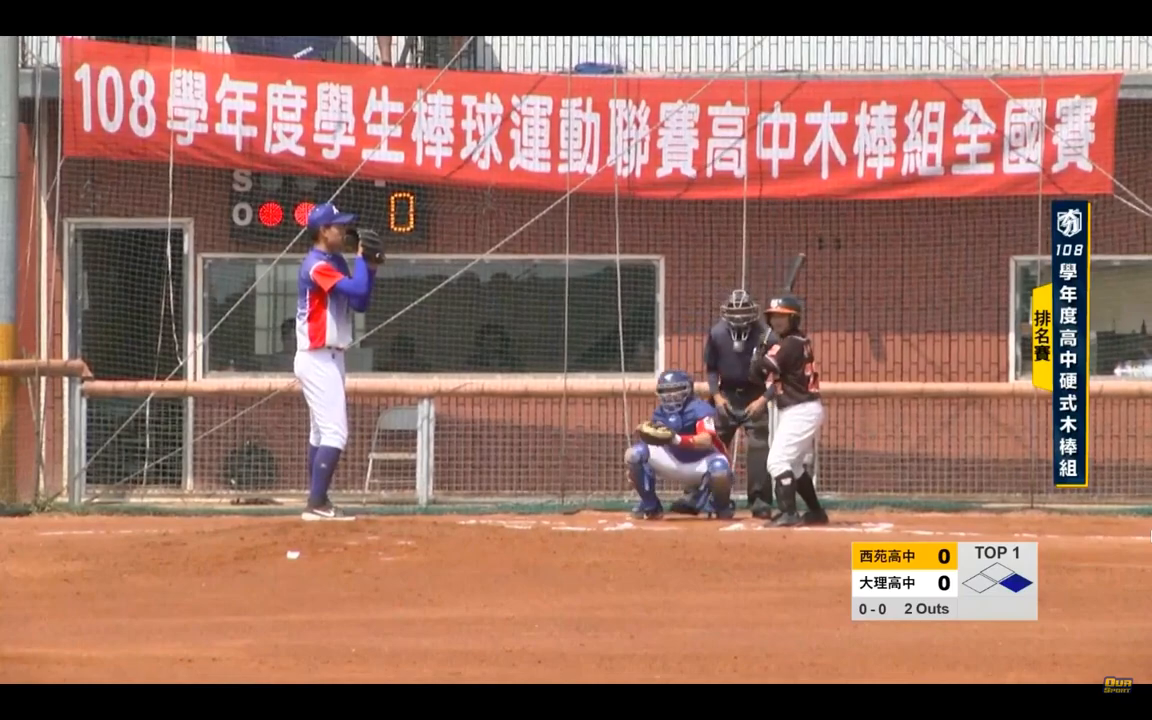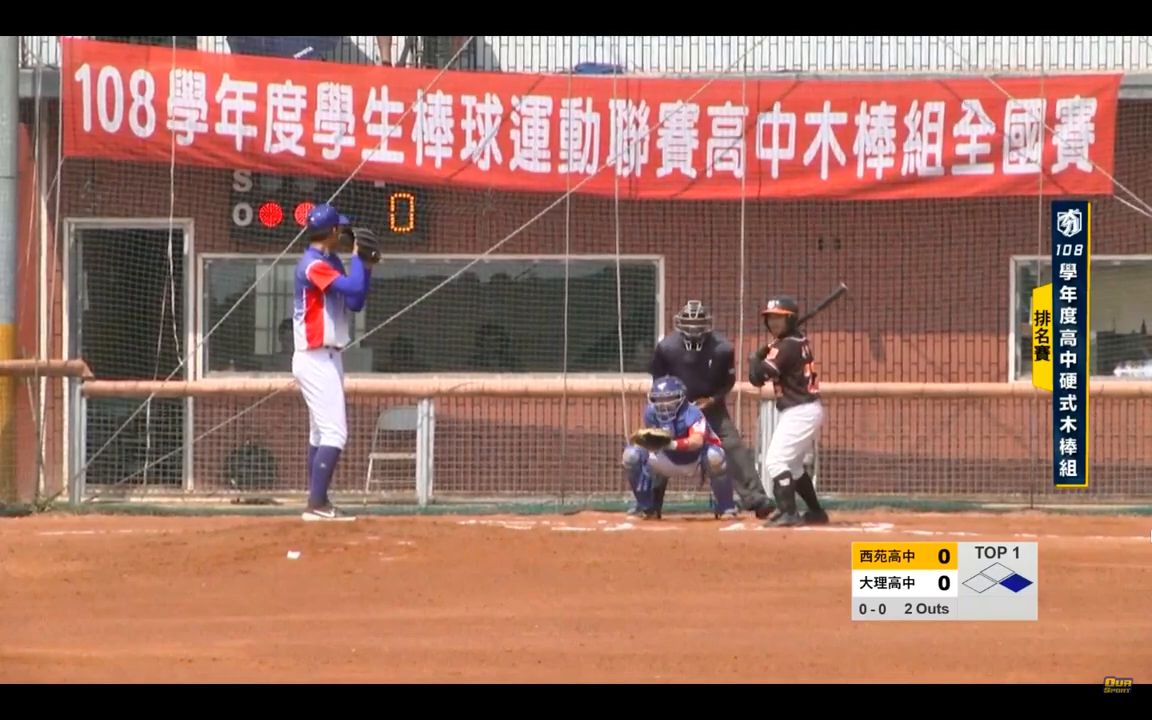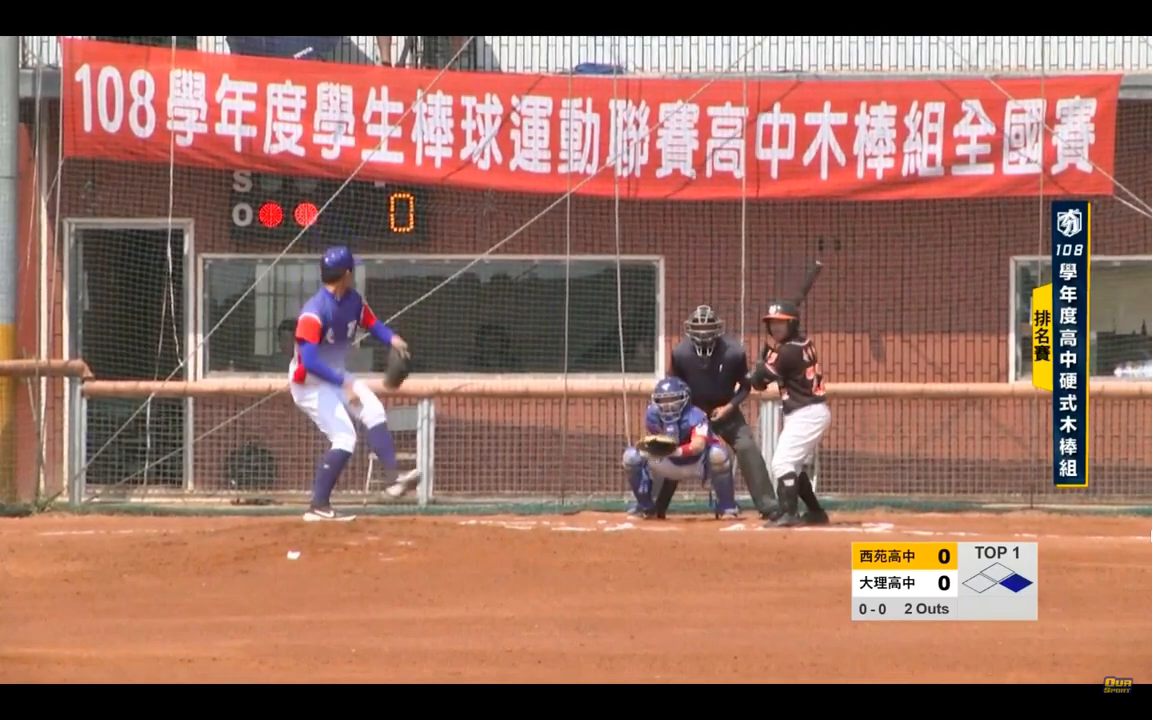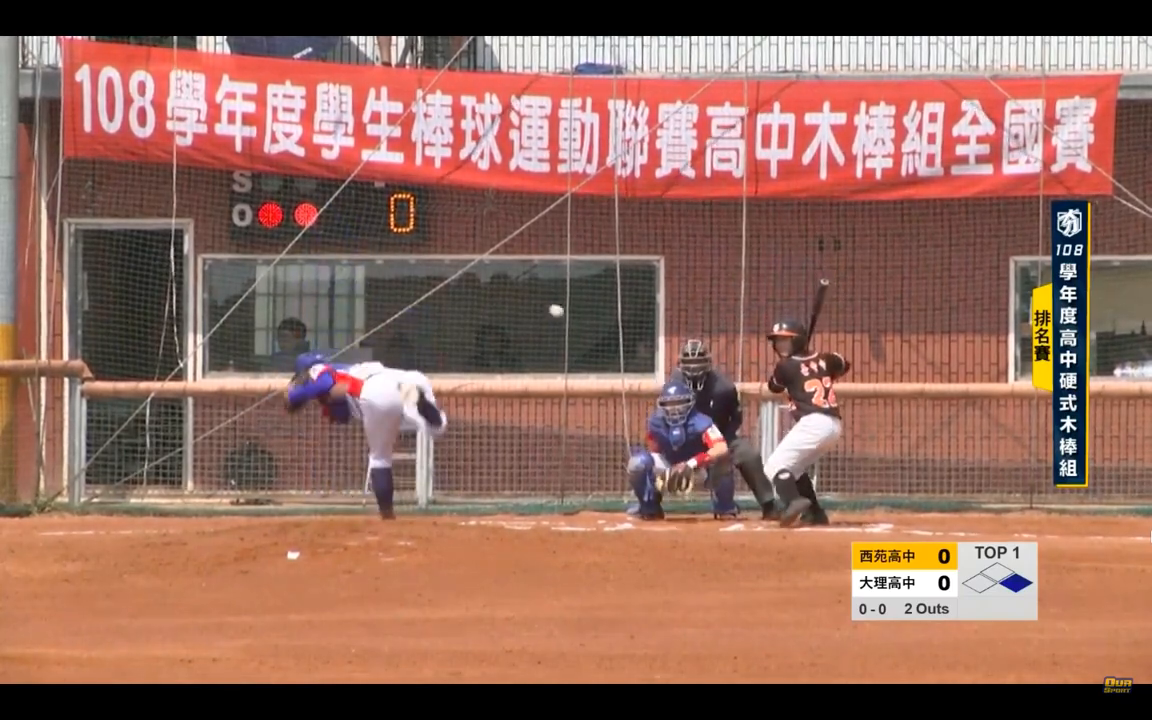
dt=0.7s
person 1, frame 1
left shoulder: (337, 263)
right shoulder: (317, 265)
left elbow: (360, 304)
right elbow: (358, 290)
left wrist: (371, 267)
right wrist: (361, 257)
left hip: (330, 358)
right hip: (318, 360)
left knee: (321, 433)
right knee: (334, 433)
left ankle: (318, 502)
right ankle: (316, 505)
person 1, frame 2
left shoulder: (331, 262)
right shoulder: (313, 264)
left elbow: (356, 303)
right elbow: (354, 288)
left wrist: (366, 267)
right wrist: (357, 257)
left hip: (327, 358)
right hip: (316, 360)
left knee: (321, 433)
right knee: (334, 433)
left ankle: (319, 502)
right ankle: (316, 505)
person 1, frame 3
left shoulder: (352, 300)
right shoulder: (314, 311)
left elbow: (374, 325)
right elbow: (307, 359)
left wrist: (393, 339)
right wrist: (345, 384)
left hip: (338, 379)
right hip: (310, 386)
left knee: (373, 412)
right knee: (345, 438)
left ankle: (395, 475)
right ankle: (318, 507)
person 1, frame 4
left shoulder: (318, 369)
left elbow: (326, 383)
left wrist: (294, 394)
left hip: (377, 393)
right hip: (407, 381)
left knee: (379, 457)
right knee: (436, 426)
left ankle: (386, 514)
right ankle: (417, 398)
person 2, frame 1
left shoulder: (788, 344)
right shoulder: (800, 340)
left elbow: (758, 372)
right elbow: (781, 368)
left wrist: (760, 353)
right wrist: (768, 353)
left hip: (799, 412)
right hip: (806, 410)
left knee: (778, 461)
right knee: (794, 464)
left ankle: (788, 514)
right ankle: (816, 512)
person 2, frame 2
left shoulder: (786, 346)
right shoulder: (800, 341)
left elbow: (757, 377)
left wrist: (757, 358)
right wrist: (768, 357)
left hip: (798, 412)
right hip: (808, 410)
left knee: (775, 461)
right knee: (793, 465)
left ankle: (788, 513)
right ankle: (816, 512)
person 2, frame 3
left shoulder: (785, 351)
right shoulder: (805, 344)
left elbow: (758, 381)
left wrist: (765, 359)
left hip: (806, 414)
right hip: (815, 413)
left knee: (782, 463)
right knee: (792, 465)
left ankle: (788, 514)
right ankle: (816, 512)
person 2, frame 4
left shoulder: (786, 365)
right shoulder: (824, 359)
left elbow: (774, 386)
right elbow: (844, 365)
left hip: (815, 423)
right hip: (833, 425)
left knee: (775, 464)
right knee: (794, 468)
left ankle: (794, 502)
right ankle: (815, 512)
person 3, frame 1
left shoulder: (767, 336)
right shoulder: (717, 334)
right elbow: (711, 369)
left wrist: (763, 400)
right wrist: (717, 395)
left hip: (755, 397)
right hip: (726, 396)
left knee: (759, 447)
left ankle: (759, 501)
right ankle: (697, 499)
person 3, frame 2
left shoulder: (722, 348)
right shoulder: (667, 346)
left elbow: (729, 381)
right elbow: (657, 375)
left wrist: (711, 400)
left hip: (711, 404)
left knee: (734, 448)
left ankle: (756, 499)
person 3, frame 3
left shoulder: (734, 351)
right shoulder: (681, 352)
left elbow: (745, 386)
left wrist: (730, 407)
left hip: (726, 411)
left knee: (748, 450)
left ankle: (768, 506)
person 3, frame 4
left shoulder: (724, 386)
left elbow: (737, 418)
left wrist: (722, 440)
left hip: (720, 435)
left knee: (751, 456)
left ankle: (769, 506)
person 4, frame 1
left shoulder: (700, 409)
right shoulder: (659, 412)
left elbow: (705, 441)
right elbow: (655, 442)
left wrist: (677, 439)
left hip: (704, 461)
right hip: (675, 461)
left knee: (720, 470)
right knee: (634, 454)
left ankle: (721, 507)
right ankle: (650, 508)
person 4, frame 2
left shoulder: (692, 414)
right shoulder: (651, 413)
left elbow: (697, 442)
left wrist: (672, 444)
left hip: (698, 458)
right hip: (670, 459)
left knee: (714, 456)
right knee: (631, 455)
right ankle: (646, 508)
person 4, frame 3
left shoulder: (695, 416)
right shoulder: (652, 415)
left elbow: (698, 445)
left wrist: (677, 451)
left hip: (698, 464)
right hip: (669, 464)
left knee: (718, 454)
right knee: (631, 456)
left ankle: (726, 507)
right ankle: (646, 508)
person 4, frame 4
left shoulder: (700, 422)
right shoulder: (656, 422)
left elbow: (722, 449)
right elbow: (654, 451)
left wrist: (691, 463)
left hip: (699, 471)
right hip: (671, 471)
left knee: (720, 457)
right knee: (637, 462)
left ankle: (725, 508)
right ankle: (649, 509)
